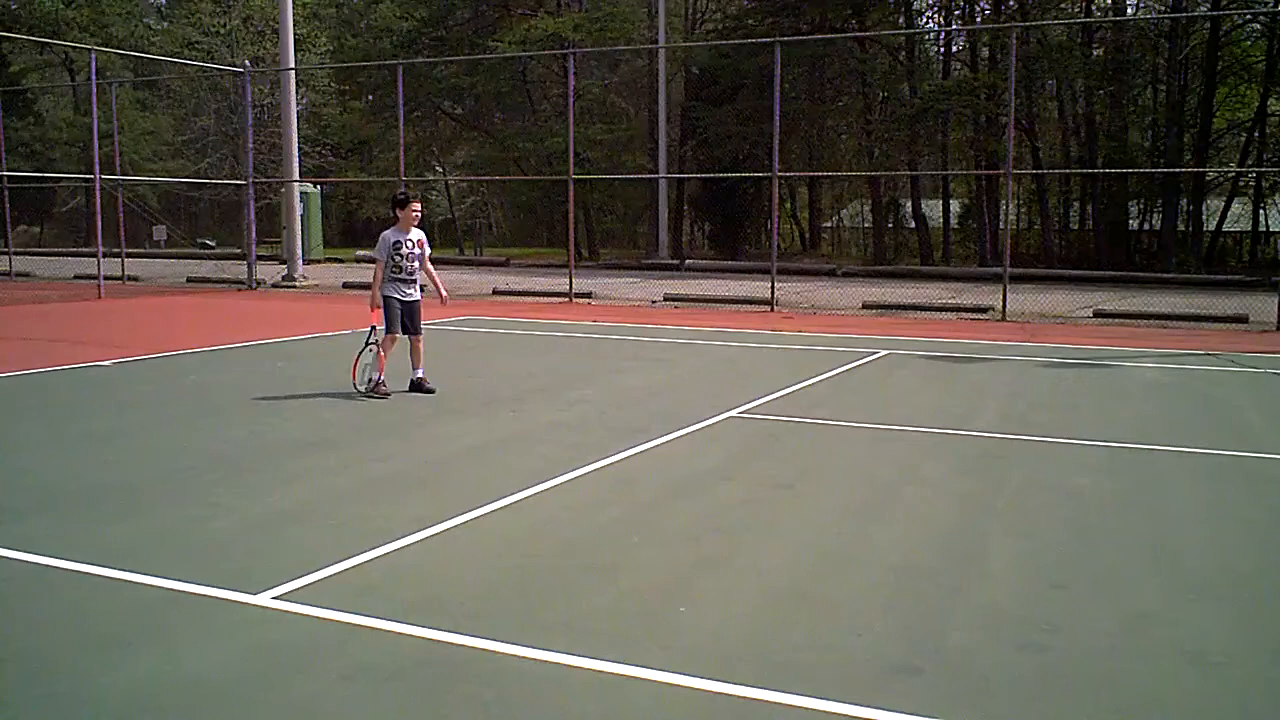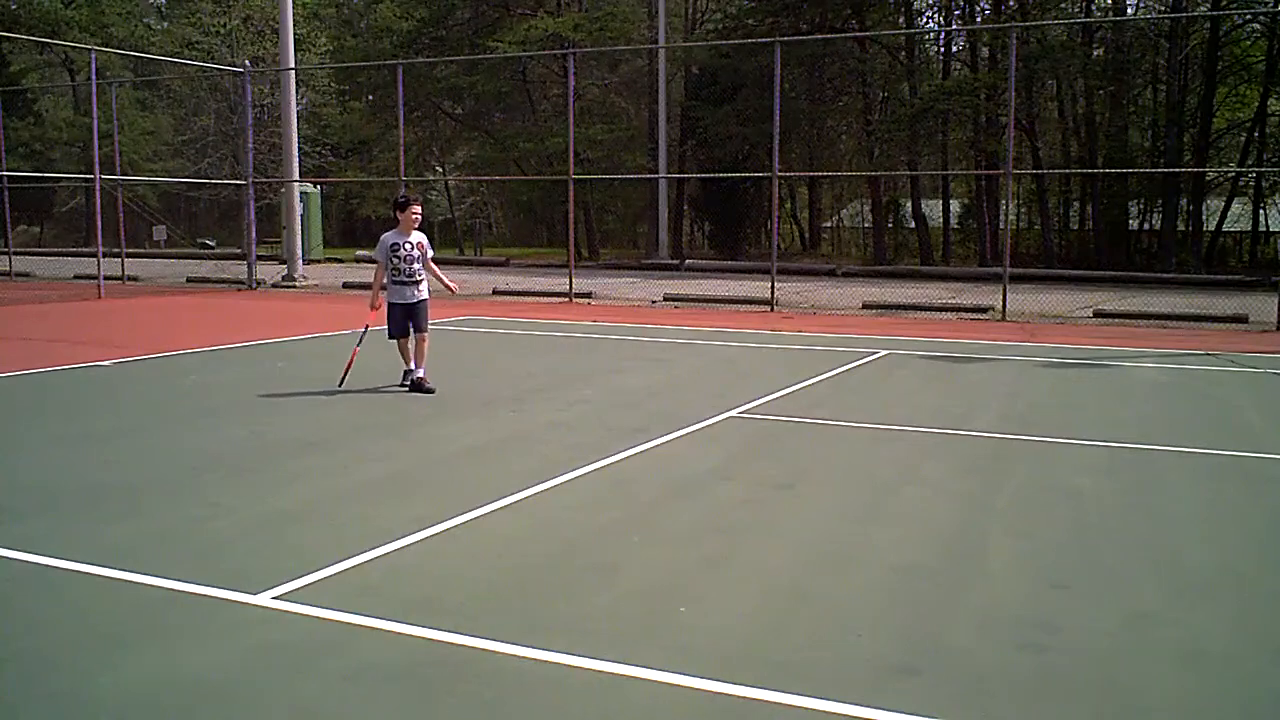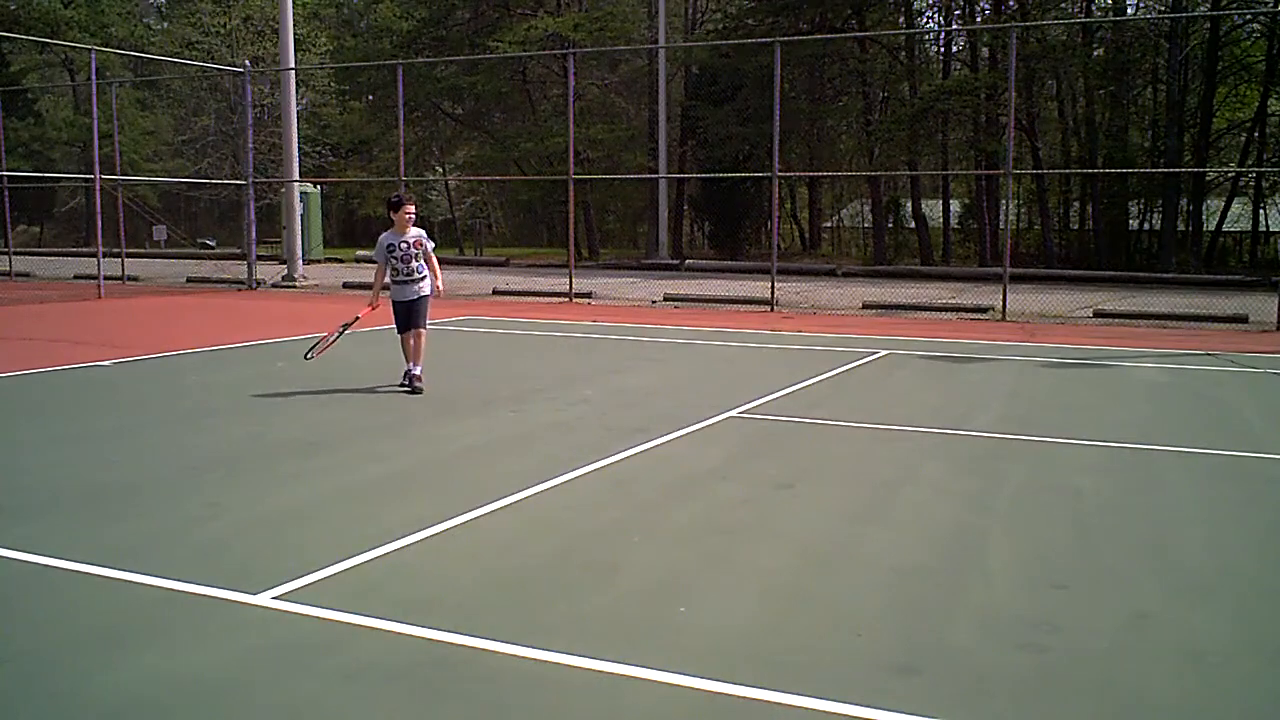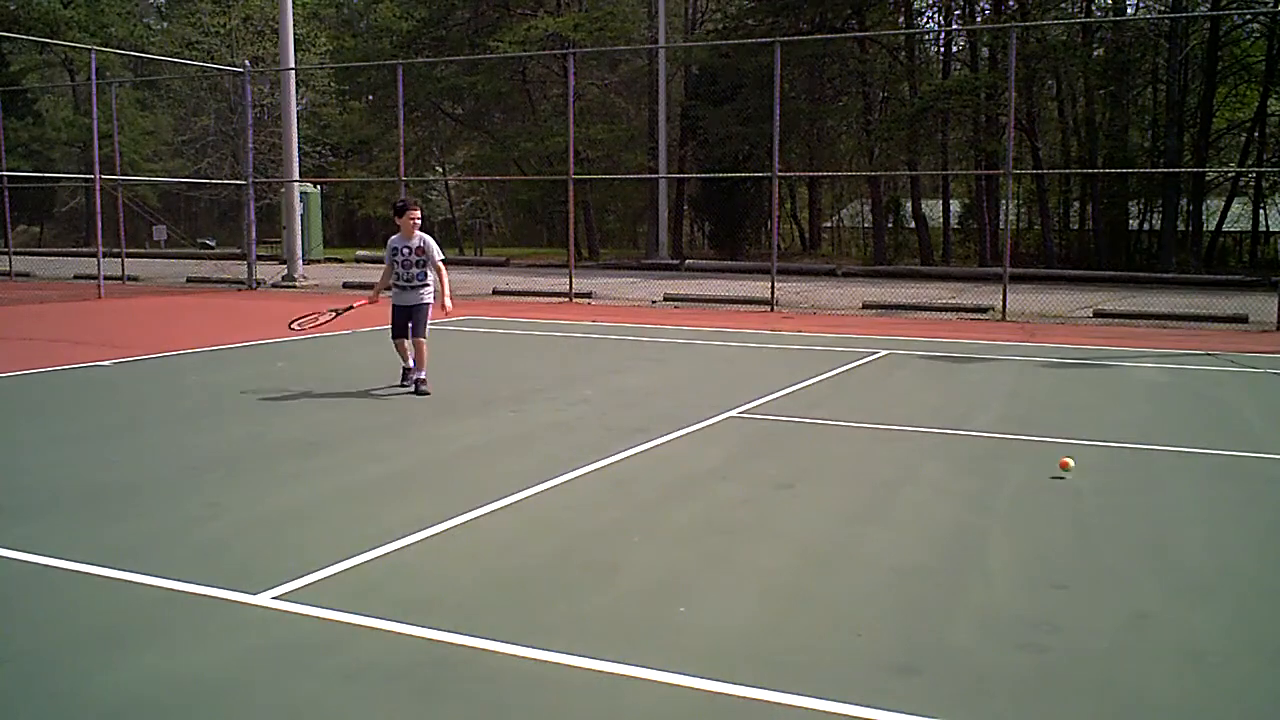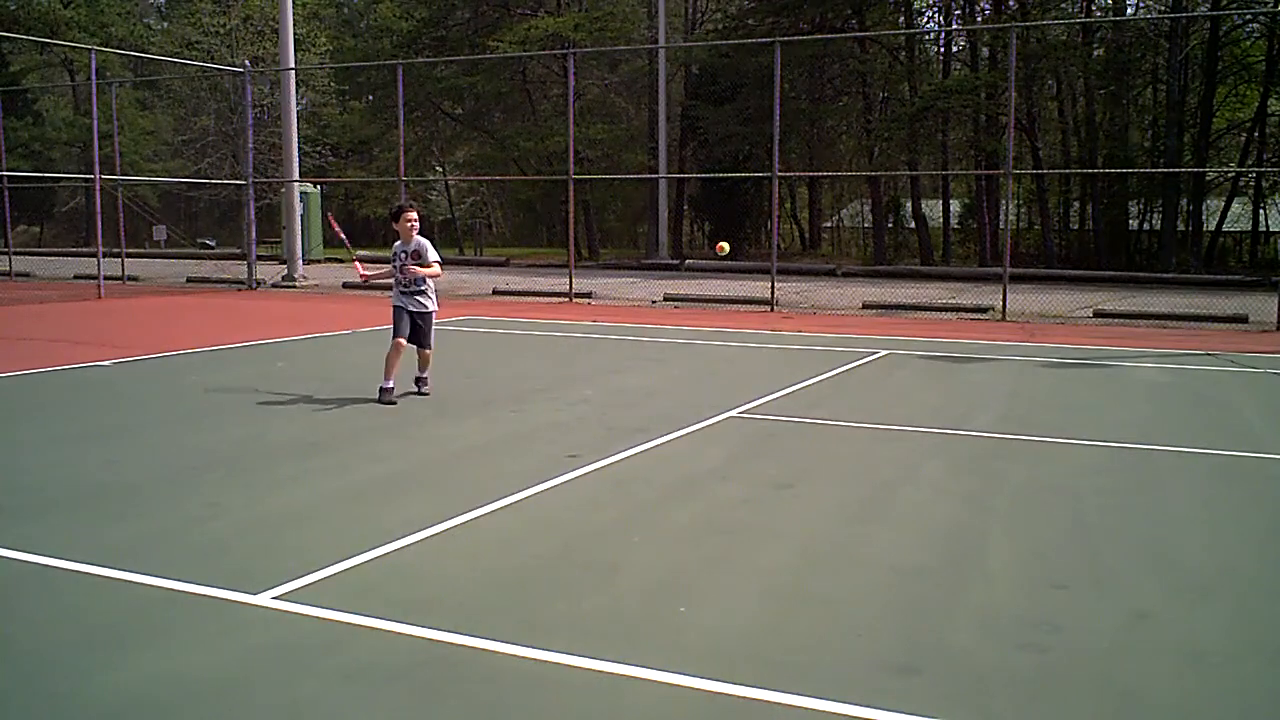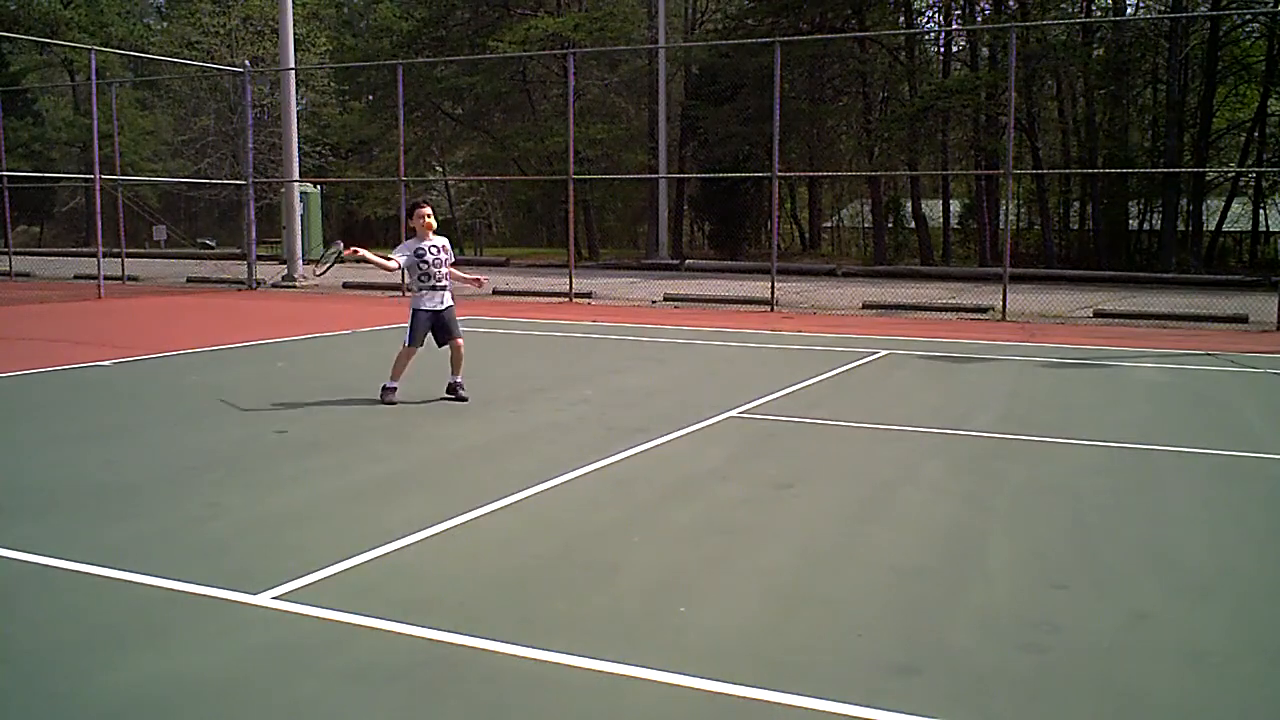
dt=0.3s
person 1, frame 1
left shoulder: (420, 236)
right shoulder: (387, 237)
left elbow: (426, 265)
right elbow: (379, 268)
left wrist: (440, 287)
right wrist: (375, 294)
left hip: (413, 294)
right hip: (392, 293)
left knee: (416, 337)
right knee: (392, 335)
left ankle: (418, 378)
right ankle: (378, 378)
person 1, frame 2
left shoulder: (421, 238)
right shoulder: (387, 239)
right elbow: (381, 269)
left wrist: (445, 281)
right wrist: (375, 295)
left hip: (418, 295)
right hip: (396, 297)
left knee: (422, 336)
right knee: (401, 338)
left ankle: (419, 377)
right ankle: (410, 369)
person 1, frame 3
left shoulder: (420, 234)
right shoulder: (385, 240)
left elbow: (430, 257)
right elbow: (381, 269)
left wrist: (437, 279)
right wrist: (375, 295)
left hip: (420, 291)
right hip: (398, 294)
left knee: (419, 331)
right knee: (405, 333)
left ankle: (416, 375)
right ankle: (410, 369)
person 1, frame 4
left shoulder: (426, 241)
right shoulder: (392, 242)
left elbow: (441, 269)
left wrist: (446, 296)
right wrist: (377, 291)
left hip: (422, 299)
right hip: (399, 300)
left knee: (419, 339)
right knee: (398, 340)
left ankle: (421, 378)
right ankle: (409, 365)
person 1, frame 5
left shoulder: (423, 244)
right shoulder: (396, 247)
left elbow: (437, 270)
left wrist: (421, 271)
right wrist: (371, 276)
left hip: (424, 305)
right hip: (402, 303)
left knee: (424, 350)
right knee: (399, 342)
left ankle: (422, 377)
right ankle: (387, 387)
person 1, frame 6
left shoulder: (443, 242)
right shoulder: (410, 245)
right elbow: (392, 265)
left wrist: (470, 278)
right wrist: (366, 255)
left hip: (444, 303)
right hip: (421, 304)
left knee: (457, 343)
right knee: (410, 347)
left ankle: (455, 384)
right ankle: (390, 386)
